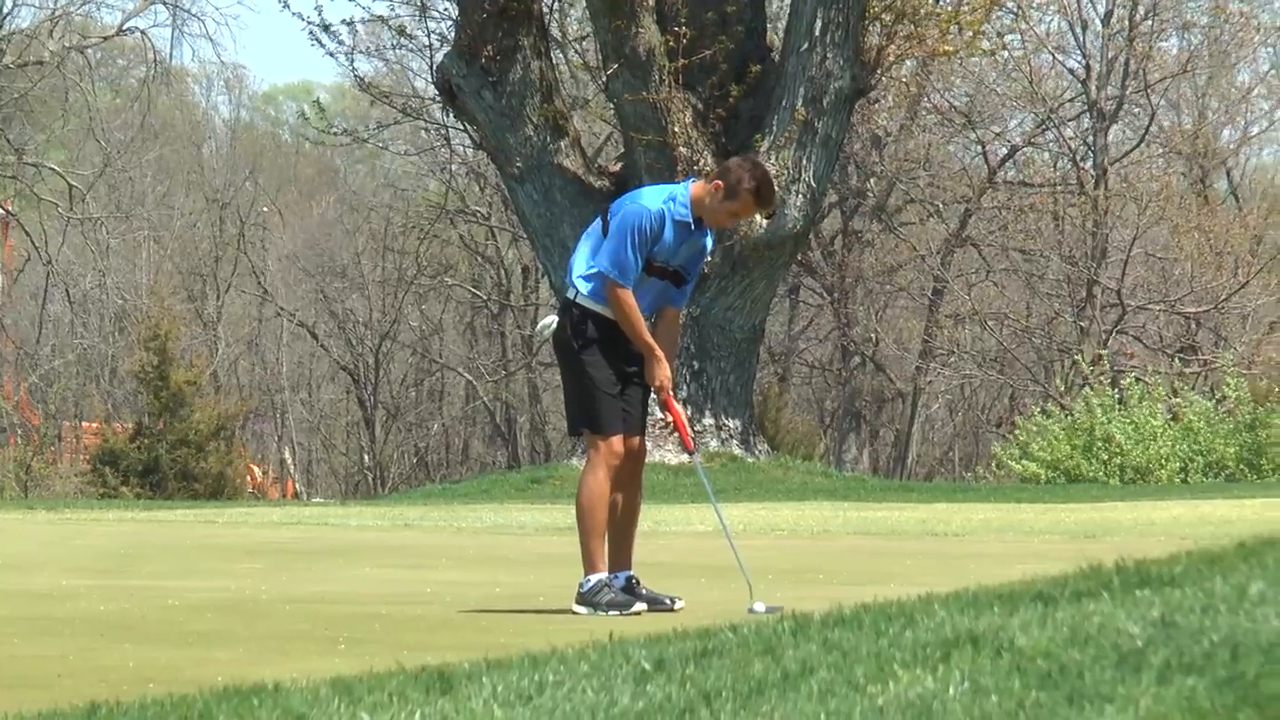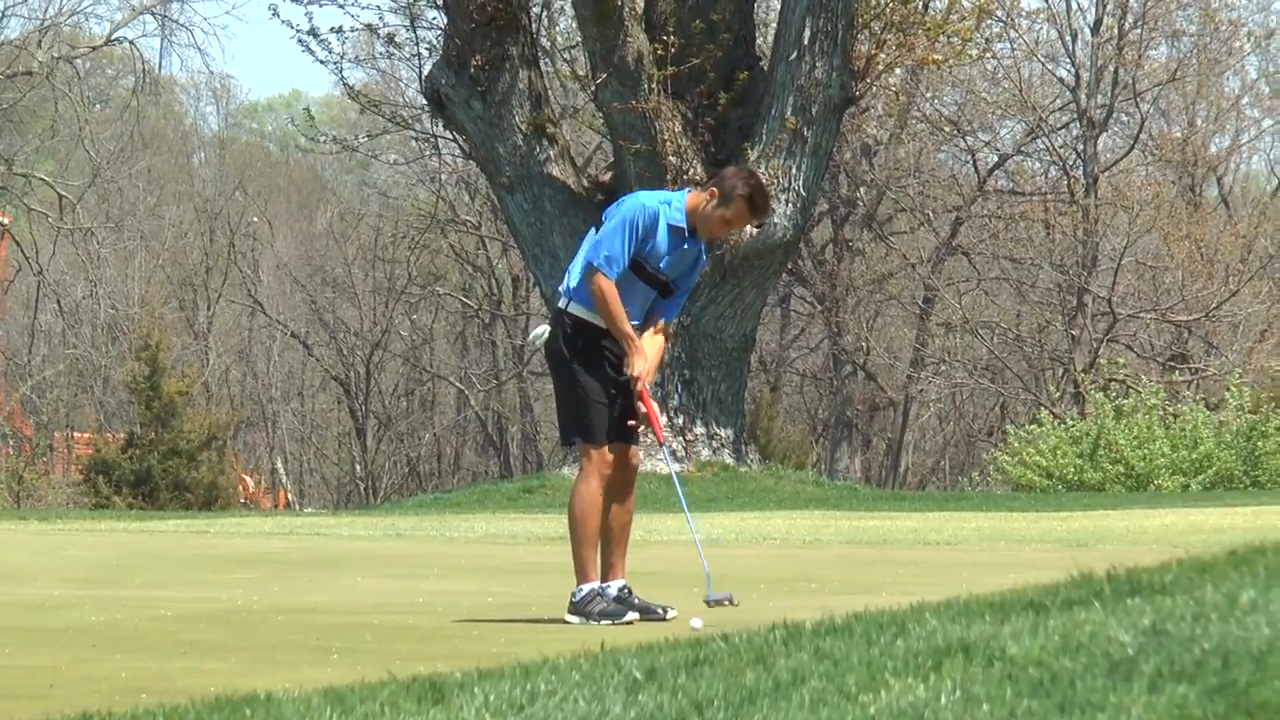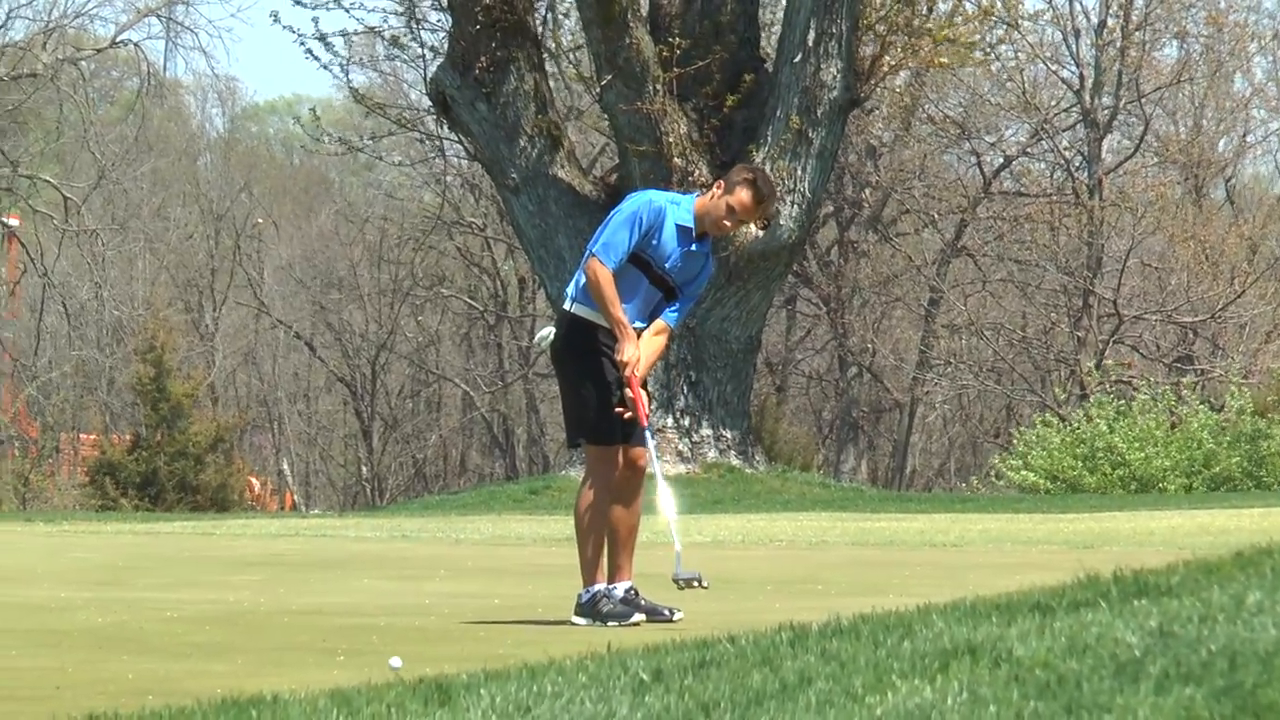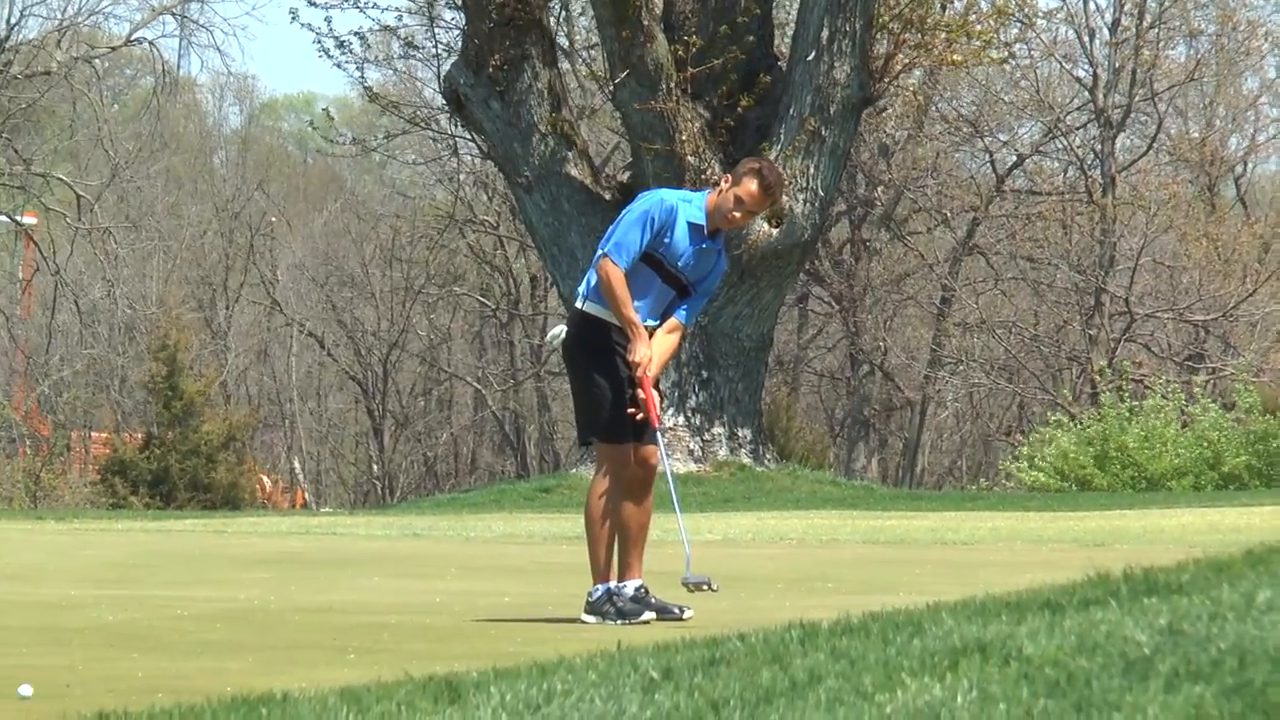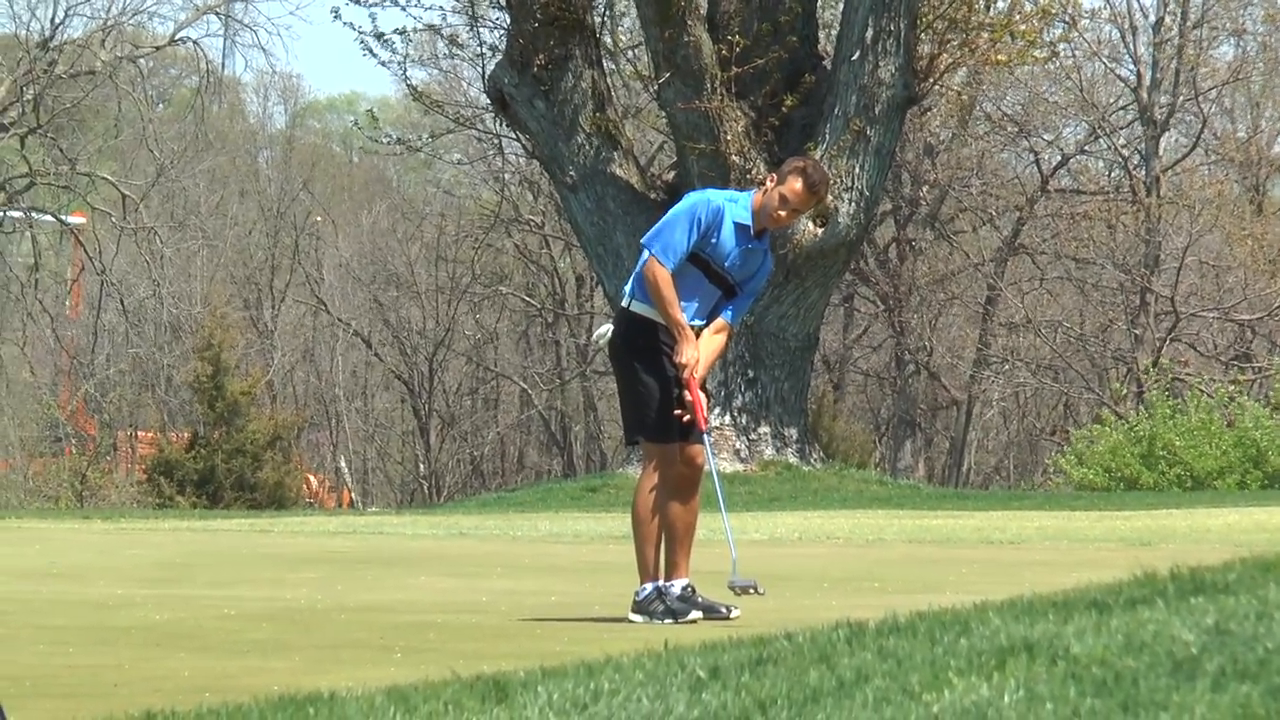
dt=1s
person 1, frame 1
left shoulder: (702, 239)
right shoulder: (645, 208)
left elbow: (670, 311)
right elbow: (616, 288)
left wrist: (665, 381)
right wrist: (654, 356)
left hip: (630, 334)
right hip: (589, 325)
left knee: (633, 455)
right knee: (607, 451)
left ankle: (622, 579)
right ankle: (593, 584)
person 1, frame 2
left shoulder: (696, 254)
right shoulder: (643, 209)
left elbow: (658, 325)
right elbow: (600, 280)
left wrist: (645, 381)
right wrist: (633, 348)
left hip: (621, 343)
right hip: (580, 333)
left knee: (625, 465)
right knee: (599, 461)
left ankle: (615, 587)
right ankle: (585, 593)
person 1, frame 3
left shoulder: (703, 263)
right shoulder: (649, 207)
left elbow: (662, 327)
right elbow: (597, 266)
left wrist: (638, 379)
right wrist: (625, 336)
left hip: (629, 345)
right hip: (587, 332)
left knee: (633, 463)
right knee: (605, 462)
left ankle: (621, 588)
right ankle: (591, 595)
person 1, frame 4
left shoulder: (716, 261)
right shoulder: (662, 206)
left elbow: (675, 325)
right elbow: (609, 266)
left wrist: (650, 378)
right wrist: (637, 335)
left hip: (640, 344)
right hip: (599, 331)
left knee: (645, 463)
right knee: (615, 461)
left ankle: (630, 587)
right ankle: (601, 593)
person 1, frame 5
left shoulder: (762, 261)
right shoulder: (707, 206)
left elbow: (721, 325)
right elbow: (654, 266)
left wrist: (697, 379)
right wrist: (683, 337)
left hip: (685, 344)
right hip: (644, 332)
left knee: (691, 462)
right knee: (662, 460)
left ankle: (678, 586)
right ankle: (648, 592)
